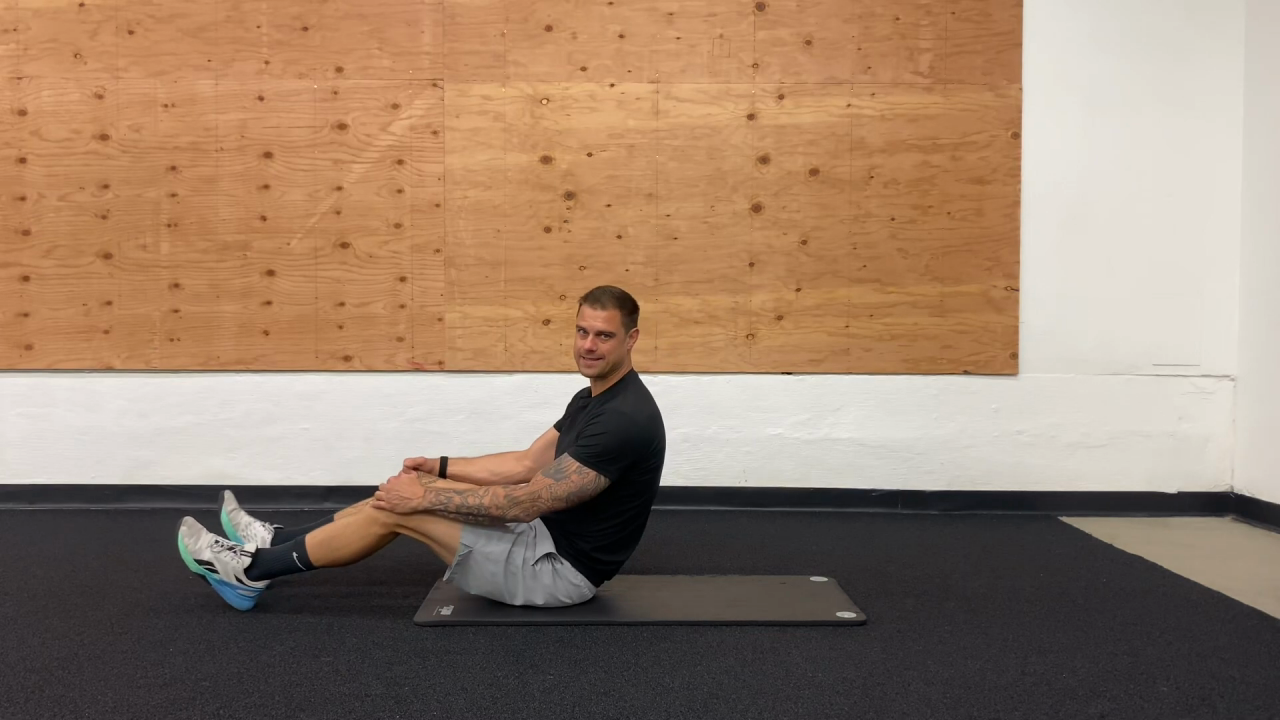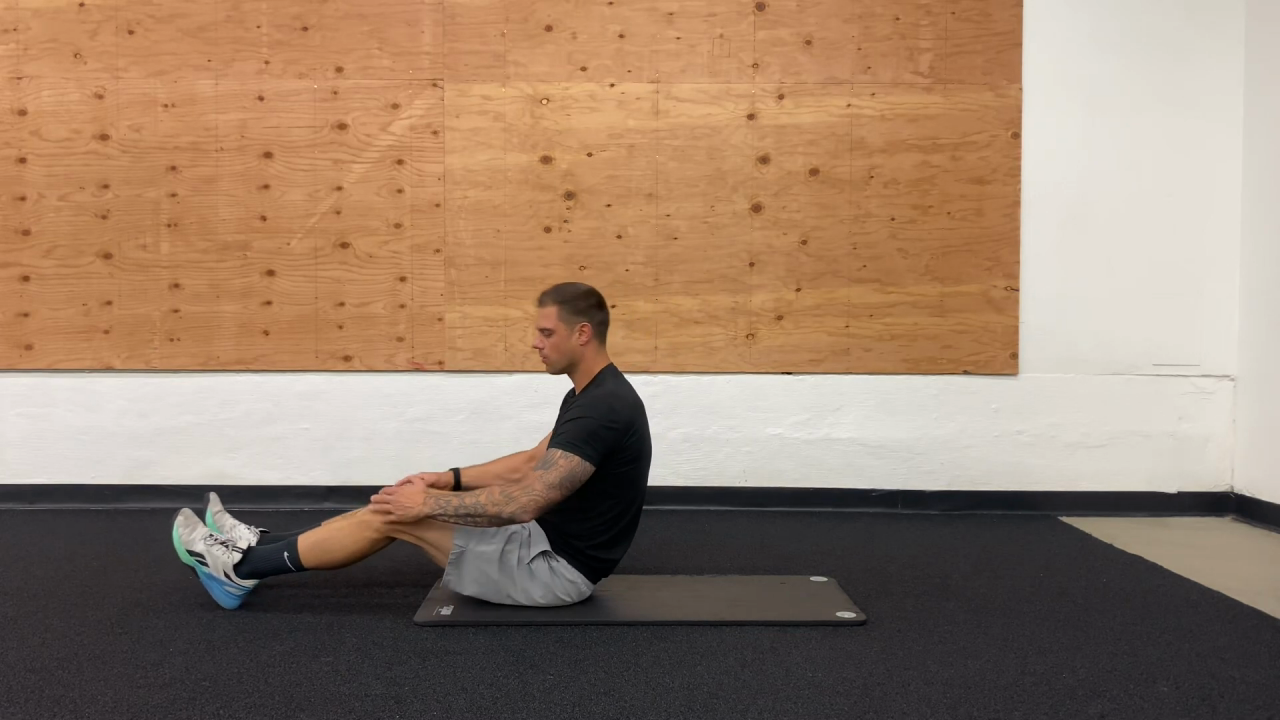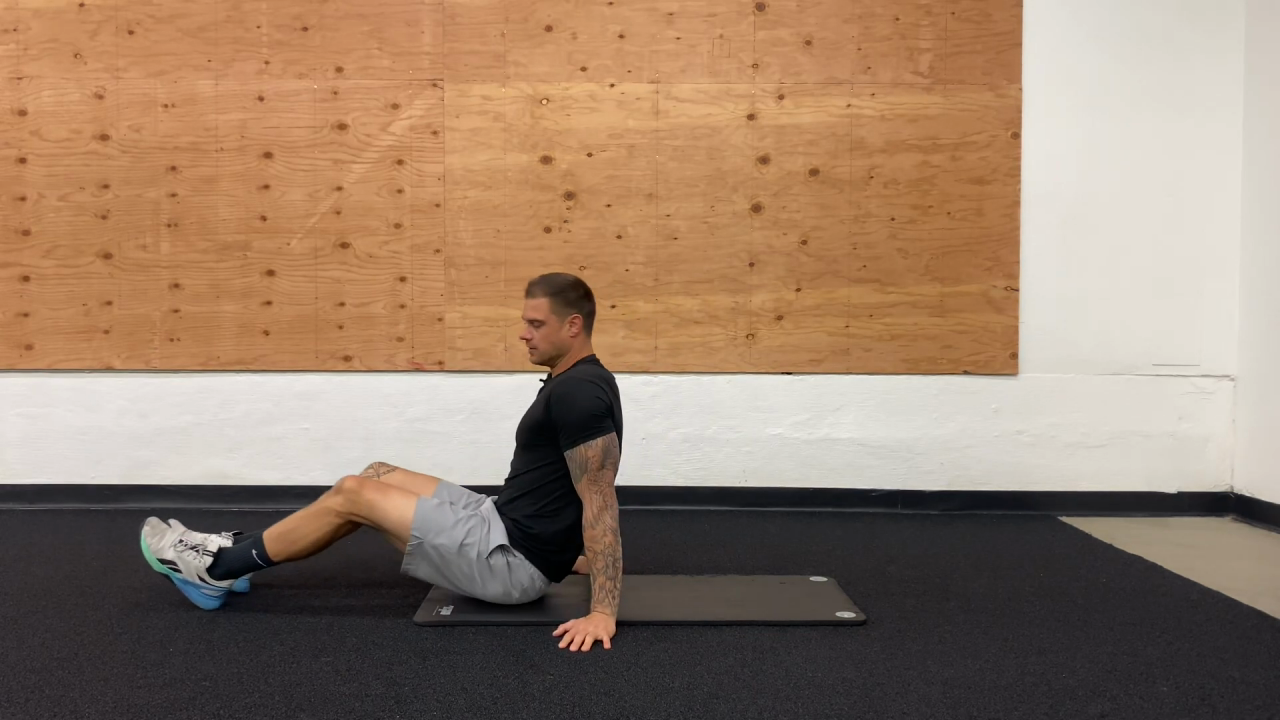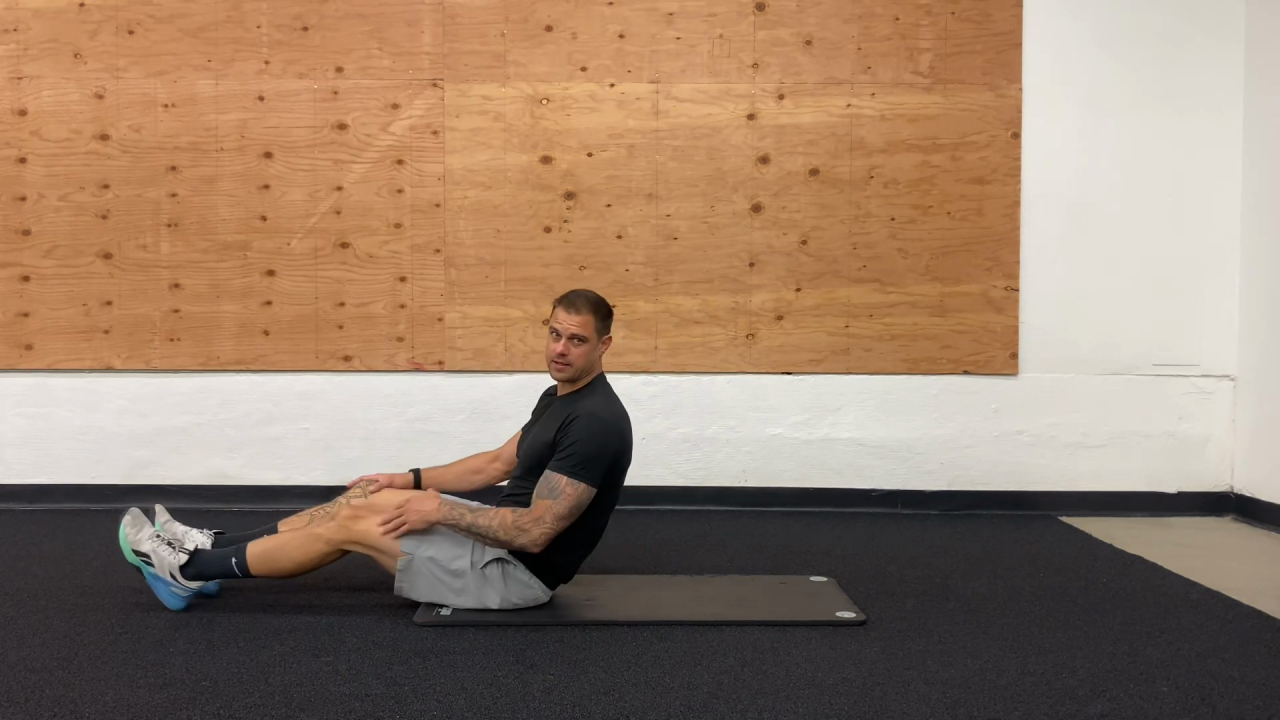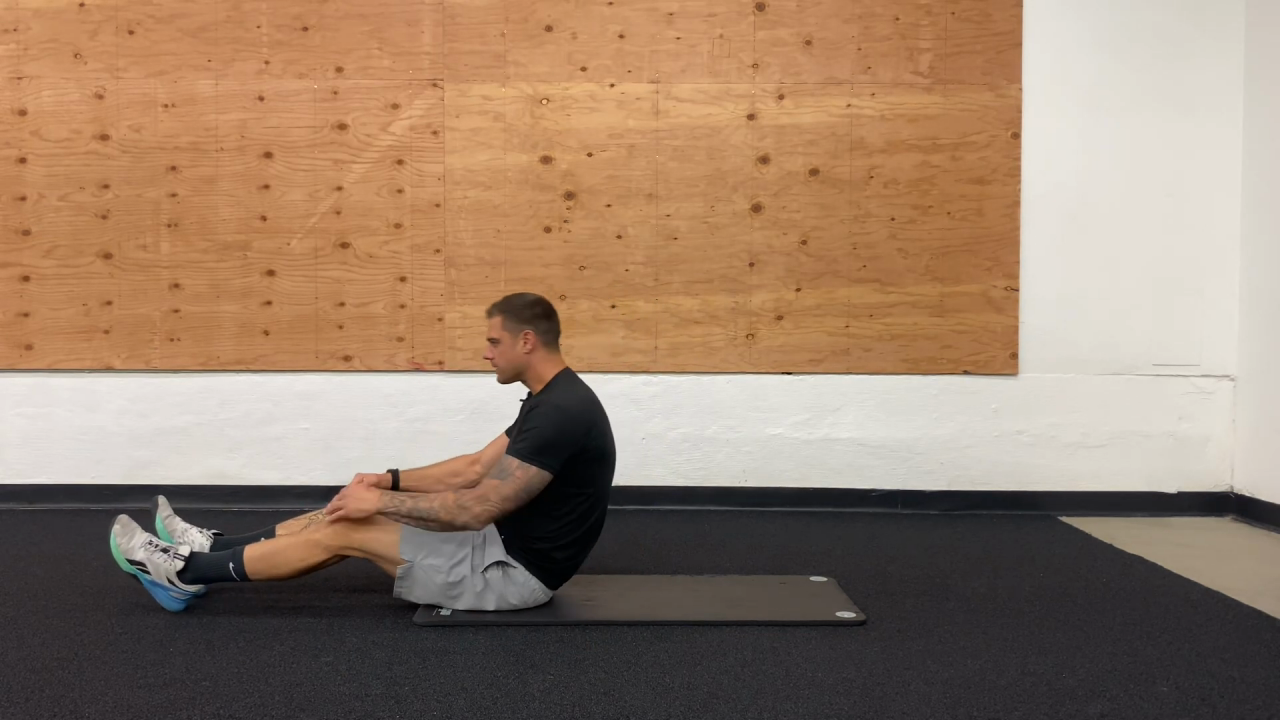
dt=1s
person 1, frame 1
left shoulder: (625, 421)
right shoulder: (591, 399)
left elbow: (526, 503)
right elbow: (527, 465)
left wrist: (427, 498)
right wrist: (438, 468)
left hip: (559, 567)
right hip: (552, 536)
left knee: (395, 509)
right knee: (411, 486)
left ankle: (248, 569)
right ankle: (273, 541)
person 1, frame 2
left shoulder: (600, 409)
right shoulder: (594, 394)
left elbow: (524, 503)
right elbow: (538, 462)
left wrist: (430, 510)
right wrist: (449, 479)
left hip: (557, 566)
right hip: (551, 539)
left knee: (401, 509)
right knee: (408, 495)
left ankle: (240, 567)
right ankle: (257, 546)
person 1, frame 3
left shoulder: (578, 392)
right shoulder: (580, 382)
left elbow: (601, 503)
right elbow: (587, 496)
left wrist: (603, 612)
right wrist: (567, 546)
left hip: (510, 559)
right hip: (505, 526)
left knee: (352, 494)
right knee: (377, 476)
left ankle: (215, 569)
right ankle: (233, 550)
person 1, frame 4
left shoulder: (595, 422)
right shoulder: (559, 397)
left elbow: (532, 532)
right elbow: (501, 463)
left wrist: (438, 510)
right wrist: (412, 479)
left hip: (517, 570)
right hip: (505, 540)
left knee: (351, 525)
right knee: (364, 499)
left ankle: (186, 570)
right ankle: (210, 549)
person 1, frame 5
left shoulder: (560, 414)
right shoulder: (554, 400)
left elbow: (478, 509)
right elbow: (481, 470)
left wrist: (381, 502)
right wrist: (389, 480)
left hip: (516, 570)
right hip: (511, 542)
left knee: (346, 531)
right knee: (350, 509)
left ankle: (185, 572)
right ankle: (210, 548)
